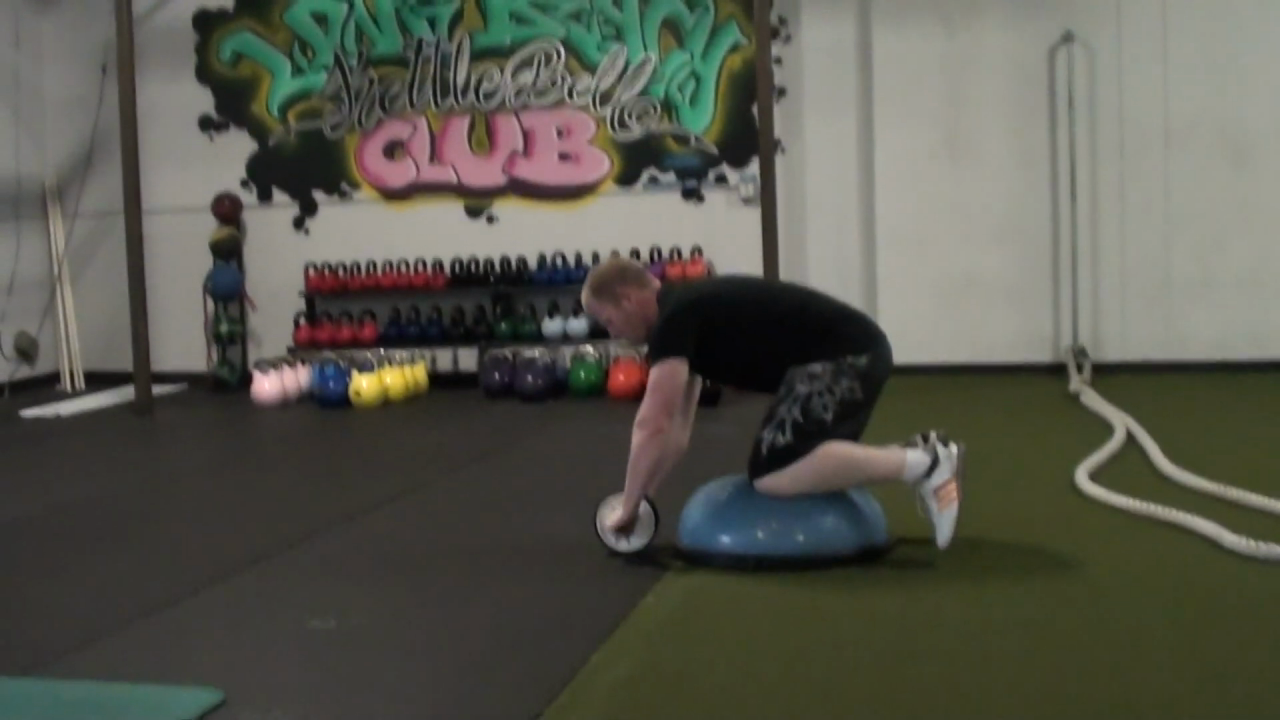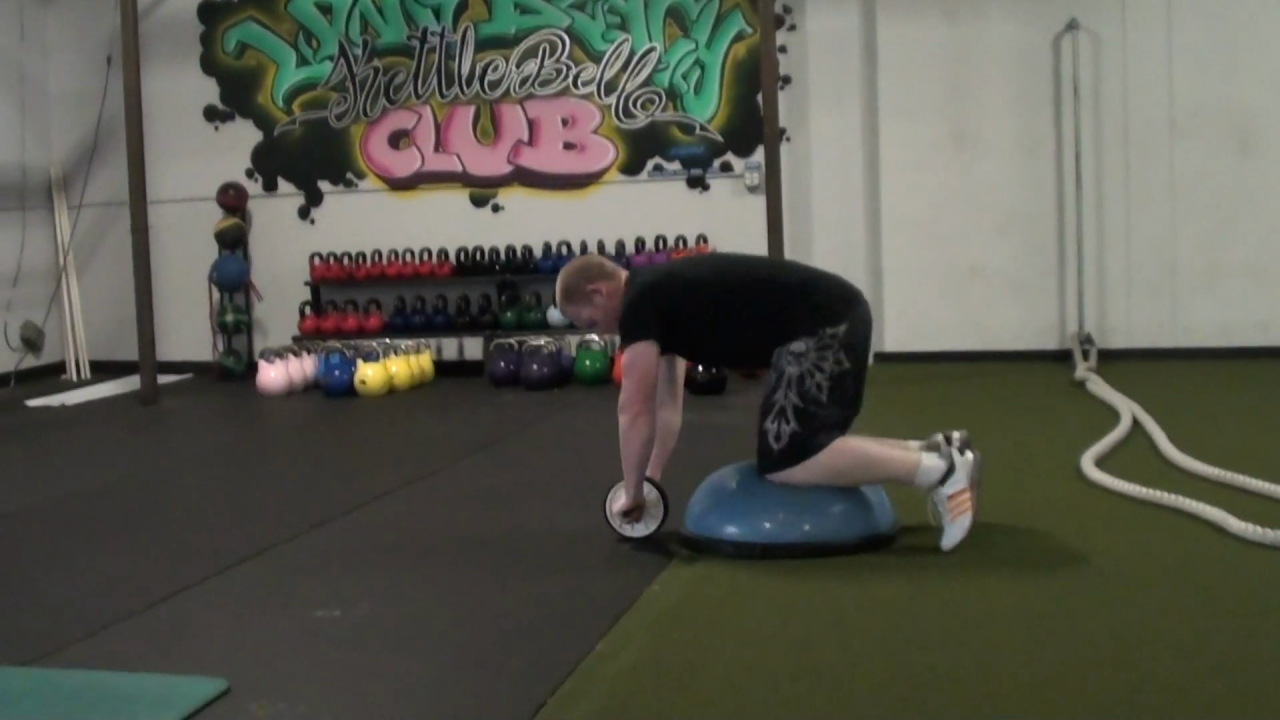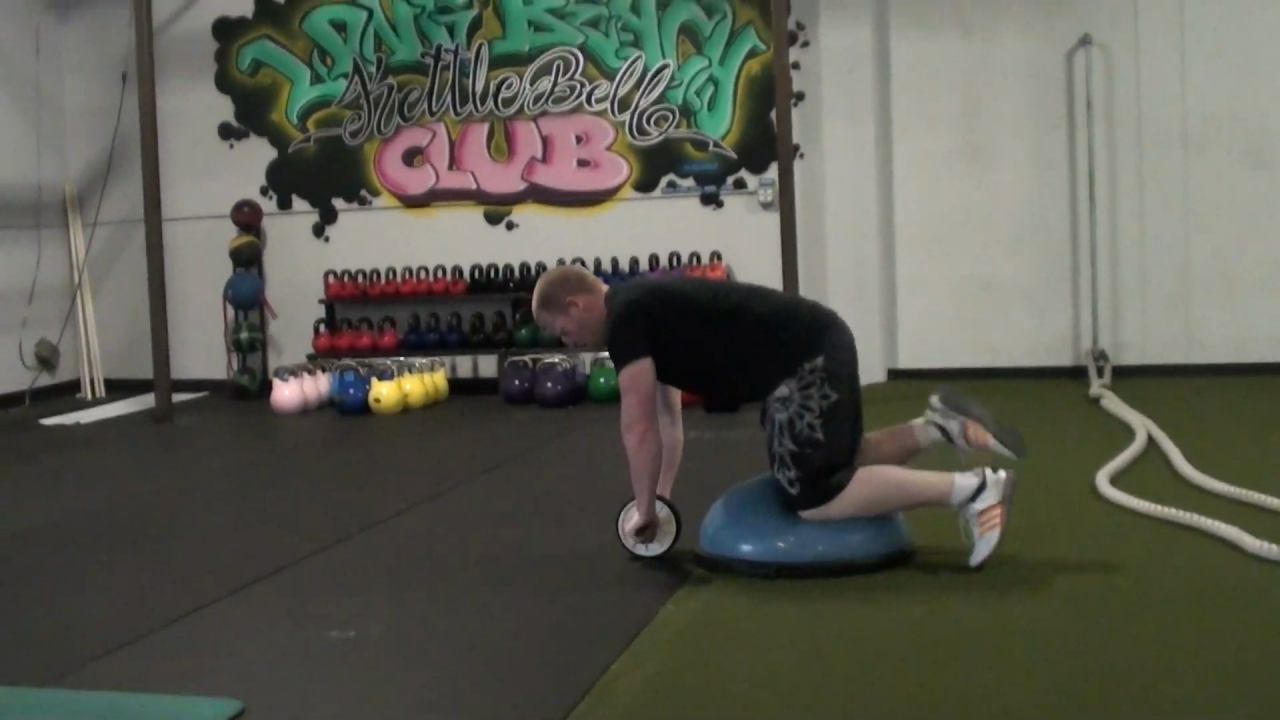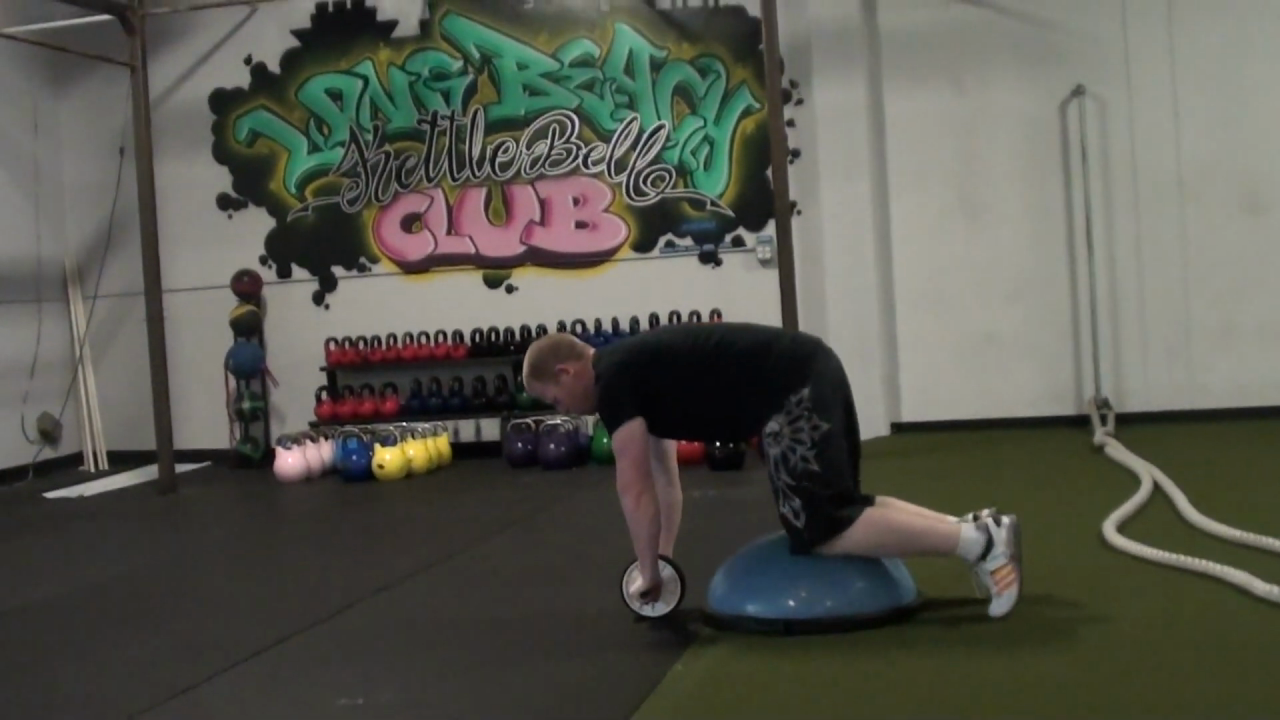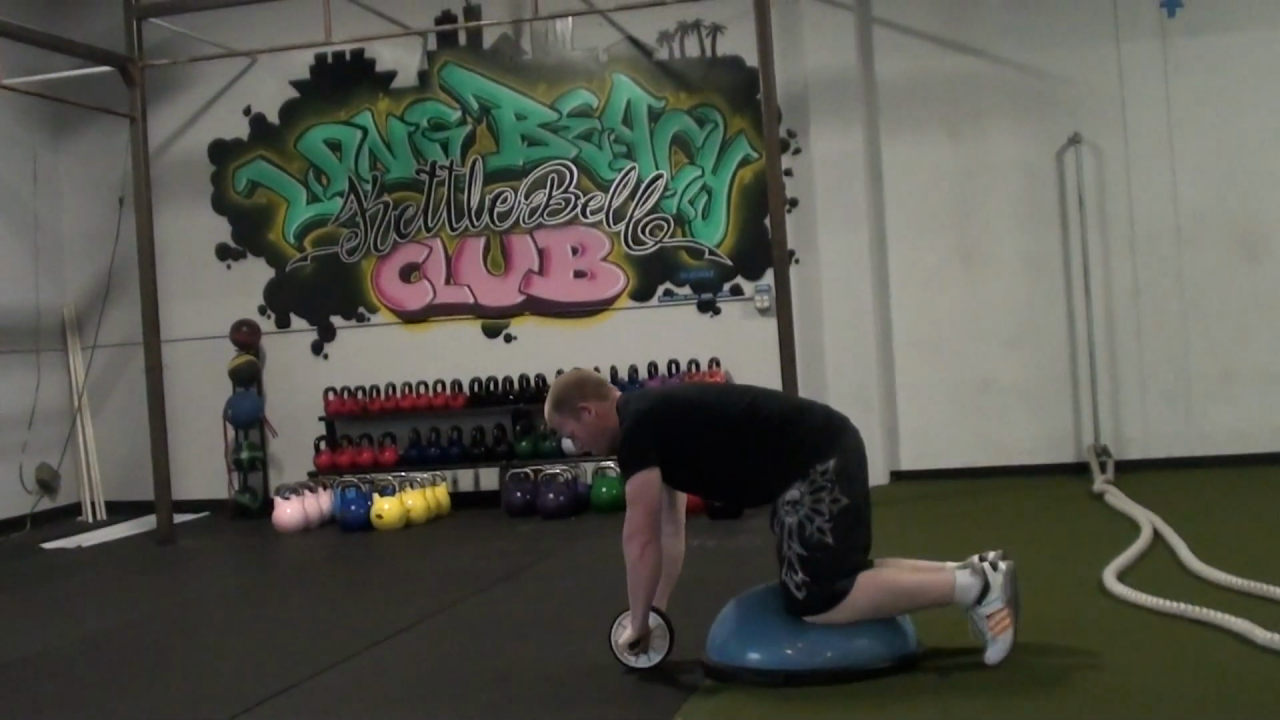
dt=1s
person 1, frame 1
left shoulder: (675, 318)
right shoulder: (684, 315)
left elbow: (652, 426)
right elbow: (676, 427)
left wrist: (629, 509)
right wrist: (641, 497)
left hip: (844, 357)
right hip: (854, 354)
left knee: (772, 473)
right knee: (802, 465)
left ankle: (923, 464)
right ankle: (915, 454)
person 1, frame 2
left shoulder: (640, 303)
right shoulder: (659, 297)
left elbow: (634, 409)
right elbow: (667, 402)
left wrist: (633, 494)
right wrist: (652, 480)
left hip: (822, 325)
right hip: (837, 316)
left knee: (786, 461)
right knee: (816, 445)
left ankle: (941, 470)
right ankle: (935, 450)
person 1, frame 3
left shoulder: (623, 318)
right shoulder: (644, 308)
left elbow: (638, 426)
right elbow: (667, 415)
left wrist: (646, 511)
right wrist: (664, 498)
left hip: (804, 361)
right hip: (817, 348)
left knee: (813, 497)
right knee: (833, 469)
left ankle: (971, 488)
right ankle: (942, 424)
person 1, frame 4
left shoulder: (613, 379)
right shoulder: (636, 369)
left elbow: (635, 488)
right elbow: (663, 474)
left wrist: (649, 573)
right wrist: (664, 557)
left hip: (793, 388)
right hip: (810, 371)
left knee: (820, 527)
right knee: (839, 505)
left ankle: (977, 543)
right ankle: (977, 528)
person 1, frame 5
left shoulder: (637, 428)
right shoulder: (654, 418)
left elbow: (639, 539)
right elbow: (669, 528)
left wrist: (638, 624)
right wrist: (657, 610)
left hip: (815, 460)
right hip: (827, 448)
left knee: (817, 598)
right knee: (840, 575)
left ankle: (974, 587)
right ankle: (972, 576)
